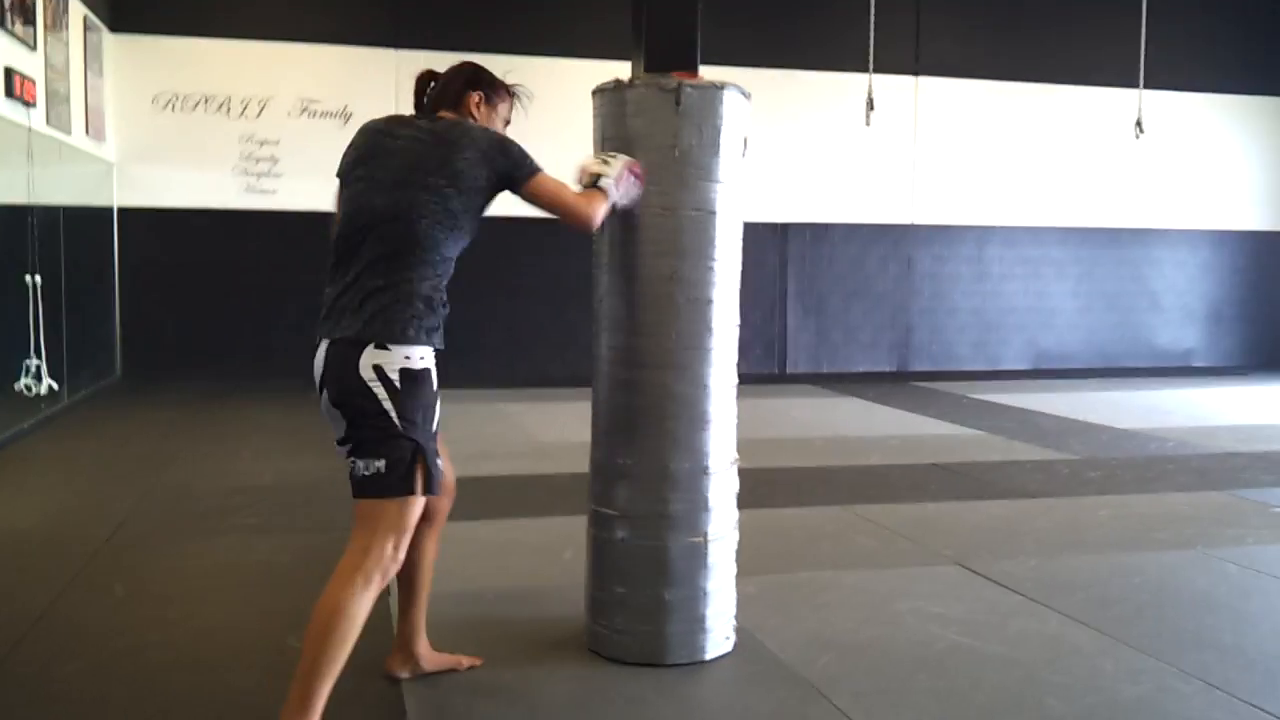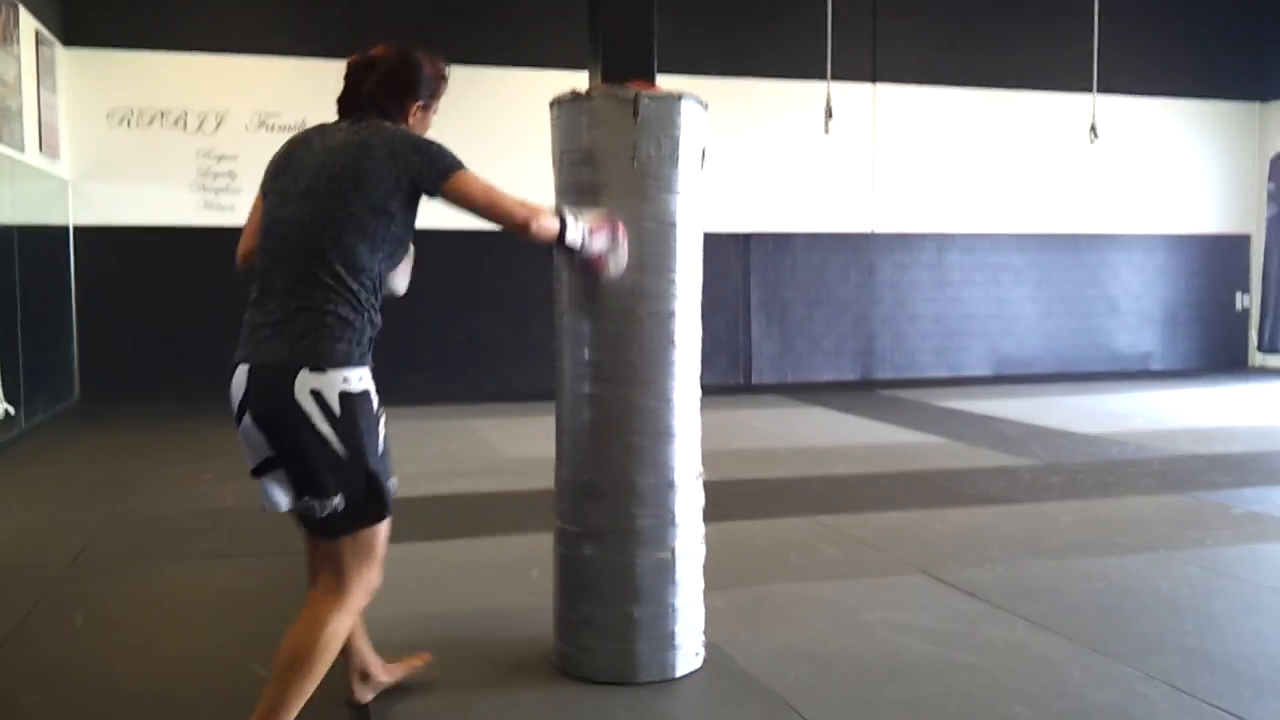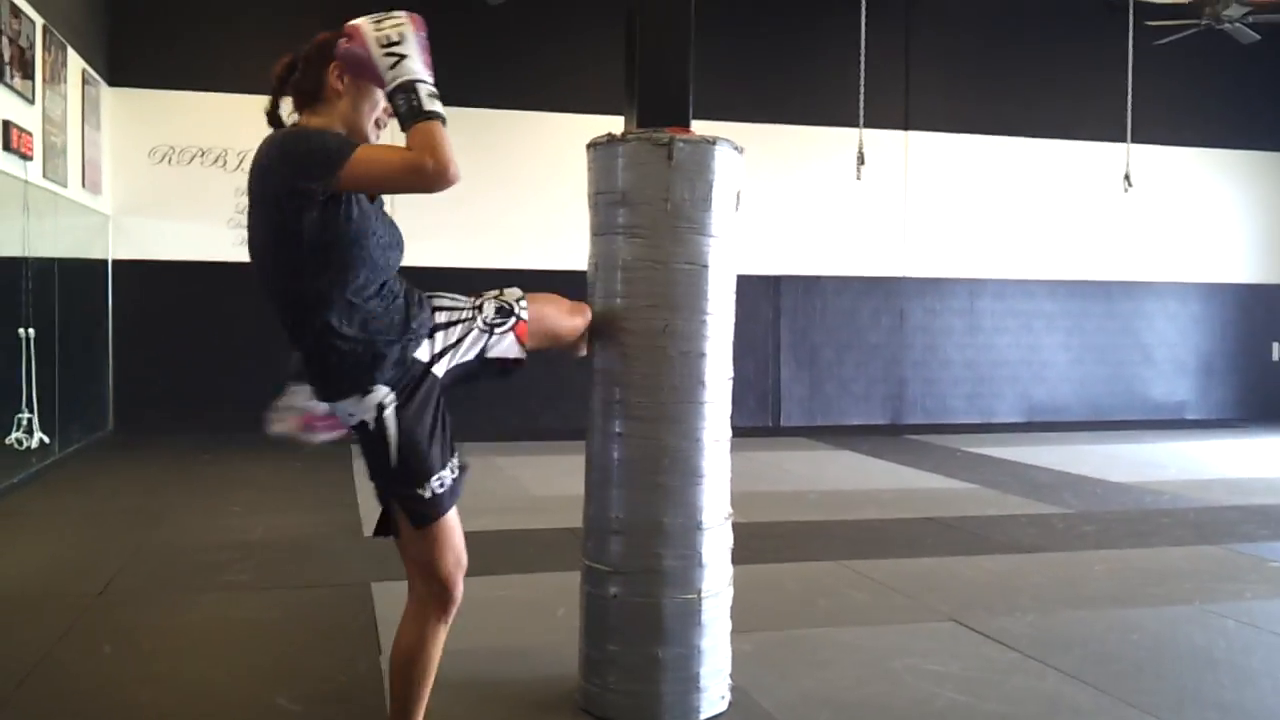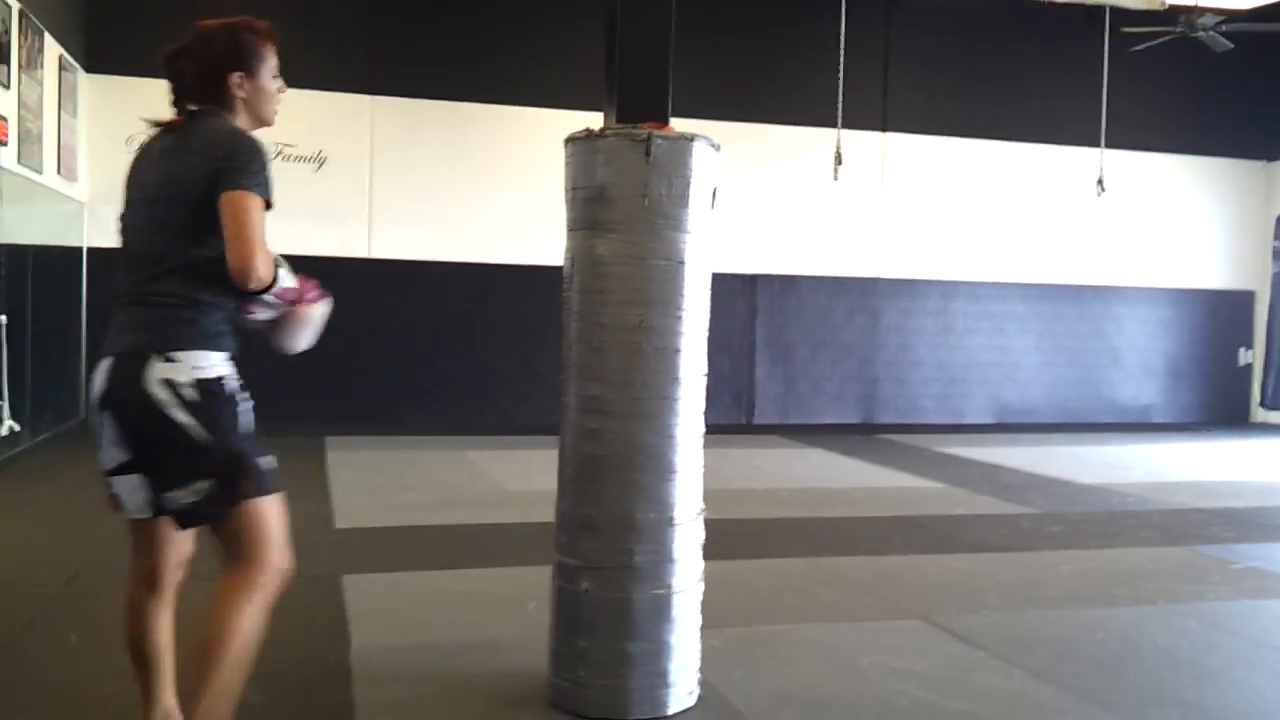
dt=0.7s
person 1, frame 1
left shoulder: (371, 136)
right shoulder: (486, 146)
right elbow: (585, 214)
right wrist: (613, 185)
left hip: (342, 350)
right hip: (393, 355)
left knee: (435, 495)
right knee: (378, 551)
left ankle: (410, 648)
person 1, frame 2
left shoulder: (295, 149)
right shoulder: (405, 151)
left elbow: (249, 256)
right elbow: (523, 218)
right wrist: (582, 234)
left hip: (253, 376)
right hip: (323, 378)
left knee: (333, 536)
right knee: (352, 578)
person 1, frame 3
left shoulder: (321, 163)
right shoulder: (296, 151)
right elbow: (438, 171)
right wrist: (411, 85)
left hip: (421, 332)
right hip: (383, 393)
left knee: (557, 317)
right knee: (439, 586)
person 1, frame 4
left shoulder: (154, 152)
right shoulder: (238, 151)
right elbow: (247, 266)
left wrist: (265, 295)
right wrist: (282, 286)
left hip: (121, 372)
right hip: (188, 373)
left knee: (157, 571)
right knee: (262, 562)
